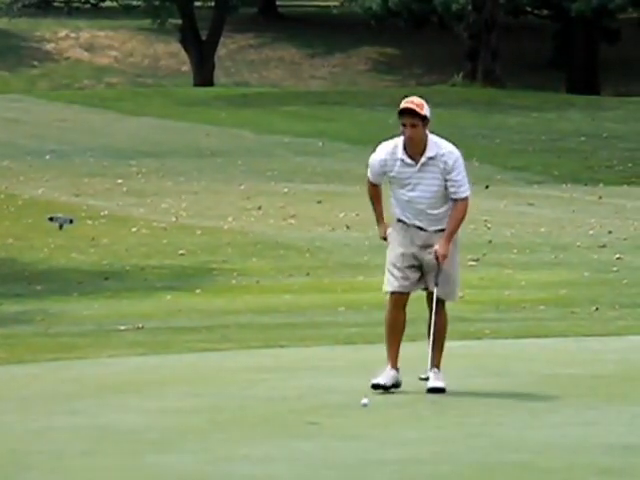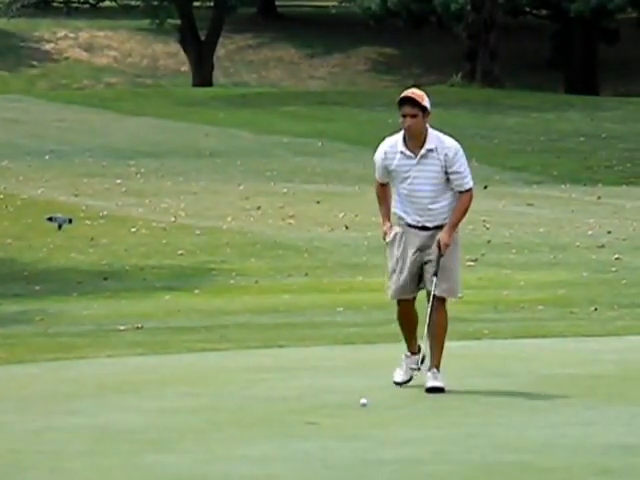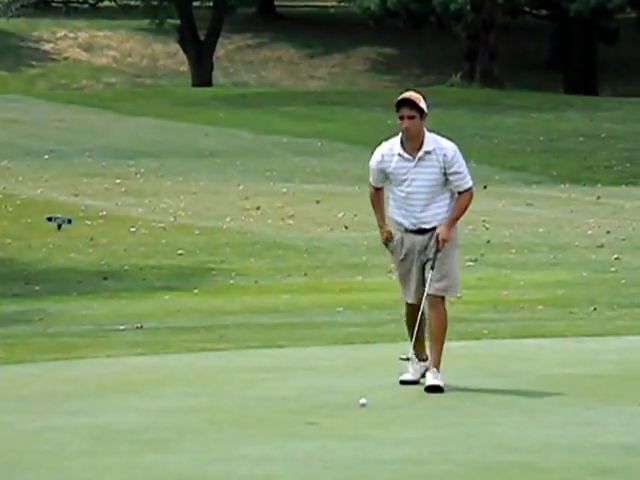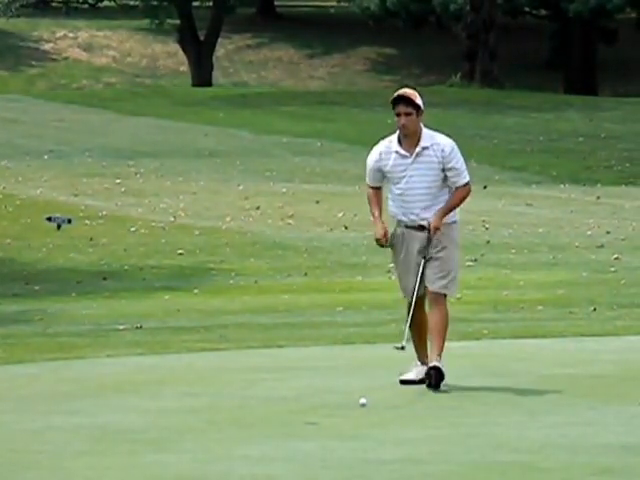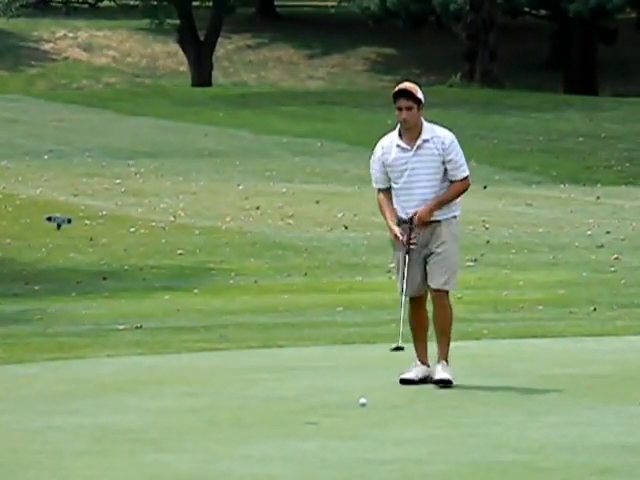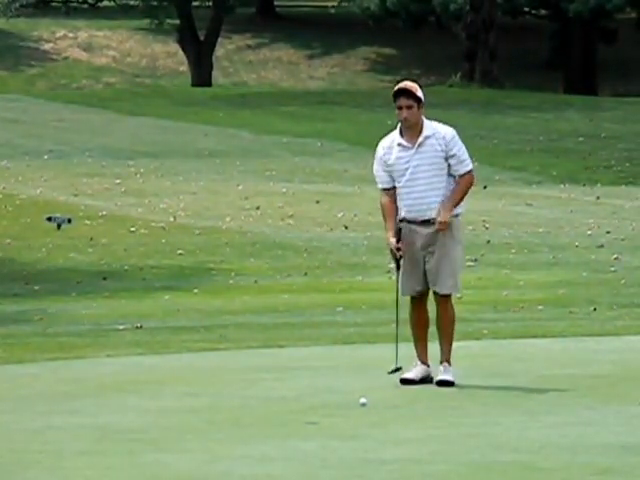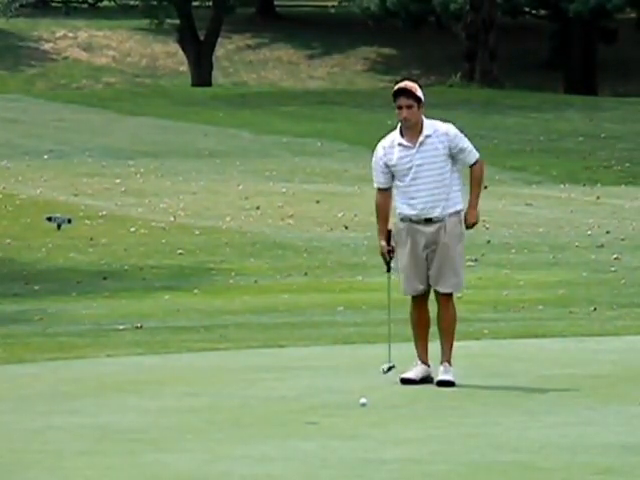
dt=0.2s
person 1, frame 1
left shoulder: (448, 155)
right shoulder: (385, 154)
left elbow: (461, 201)
right elbow: (373, 184)
left wrist: (445, 242)
right wrist: (381, 222)
left hip: (440, 234)
right hip: (404, 232)
left knee: (438, 302)
right knee: (396, 297)
left ankle: (435, 370)
right ankle: (391, 369)
person 1, frame 2
left shoulder: (449, 148)
right shoulder: (387, 149)
left elbow: (466, 192)
left wrist: (449, 230)
right wrist: (386, 221)
left hip: (441, 233)
right hip: (405, 231)
left knee: (438, 301)
right knee: (403, 299)
left ankle: (434, 370)
right ankle: (412, 353)
person 1, frame 3
left shoulder: (446, 150)
right shoulder: (384, 154)
left elbow: (465, 191)
right elbow: (376, 188)
left wrist: (448, 225)
right wrist: (382, 225)
left hip: (439, 233)
right hip: (404, 235)
left knee: (436, 298)
right knee: (411, 302)
left ankle: (434, 369)
right ankle: (420, 359)
person 1, frame 4
left shoulder: (444, 146)
right shoulder: (382, 152)
left elbow: (463, 186)
right elbow: (373, 187)
left wrist: (440, 215)
right wrist: (378, 222)
left hip: (440, 230)
right hip: (405, 232)
left knee: (437, 295)
right knee: (414, 299)
left ankle: (436, 361)
right ankle: (422, 363)
person 1, frame 5
left shoulder: (444, 139)
right shoulder: (384, 148)
left elbow: (462, 181)
right elbow: (383, 192)
left wrist: (432, 206)
right wrist: (393, 226)
left hip: (441, 225)
right hip: (407, 230)
left knee: (440, 292)
right knee: (415, 297)
left ankle: (443, 363)
right ankle: (422, 364)
person 1, frame 6
left shoulder: (445, 136)
right shoulder: (386, 148)
left elbow: (467, 176)
right elbow: (387, 194)
left wrist: (447, 209)
right wrist: (391, 234)
left hip: (444, 227)
right hip: (409, 229)
left knee: (443, 295)
right knee: (416, 298)
left ankle: (446, 364)
right ankle: (422, 364)
person 1, frame 7
left shoulder: (446, 134)
right shoulder: (385, 148)
left elbow: (475, 164)
right elbow: (383, 193)
left wrist: (473, 206)
right wrist: (382, 236)
left hip: (446, 223)
right hip: (409, 228)
left knee: (445, 295)
right knee: (417, 296)
left ankle: (446, 364)
right ankle: (423, 364)
